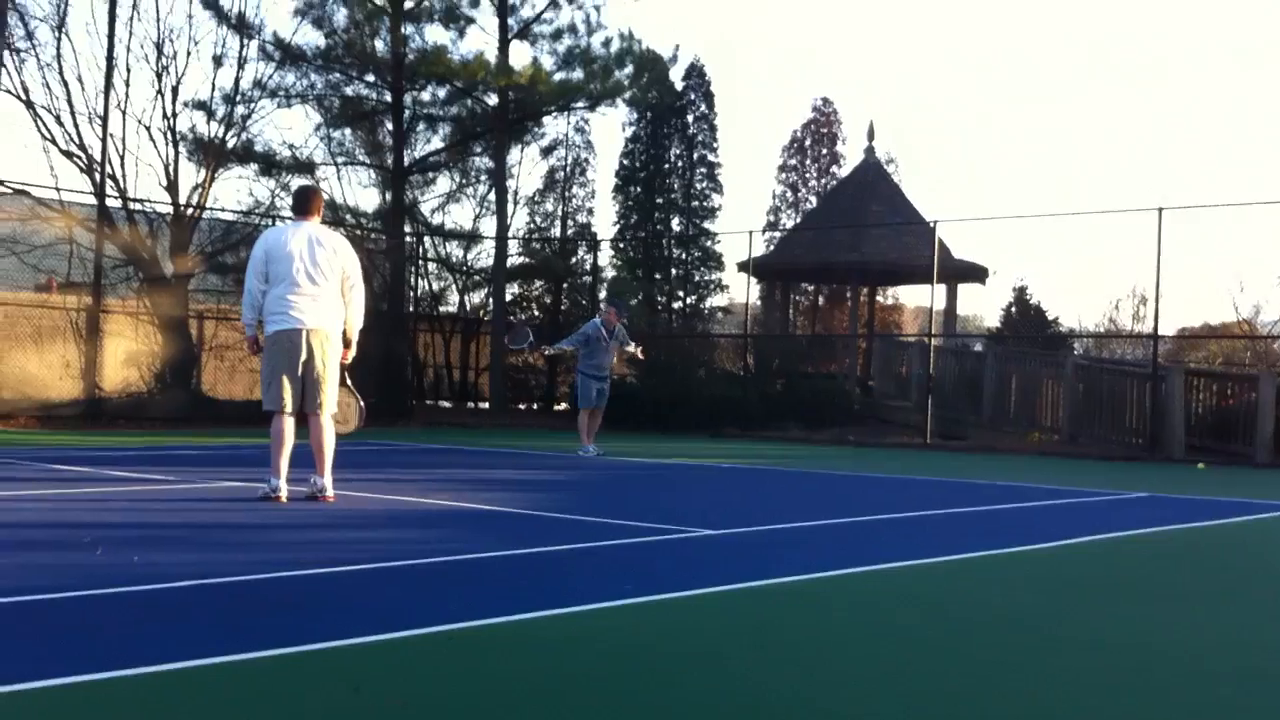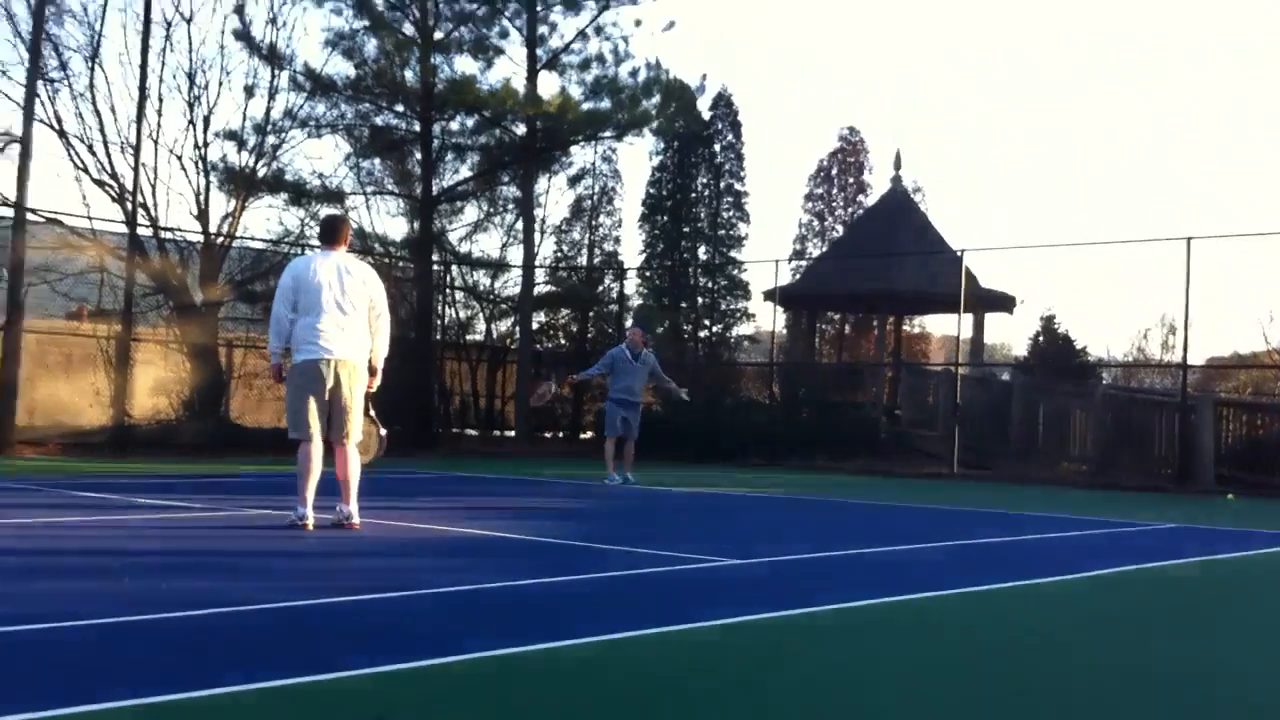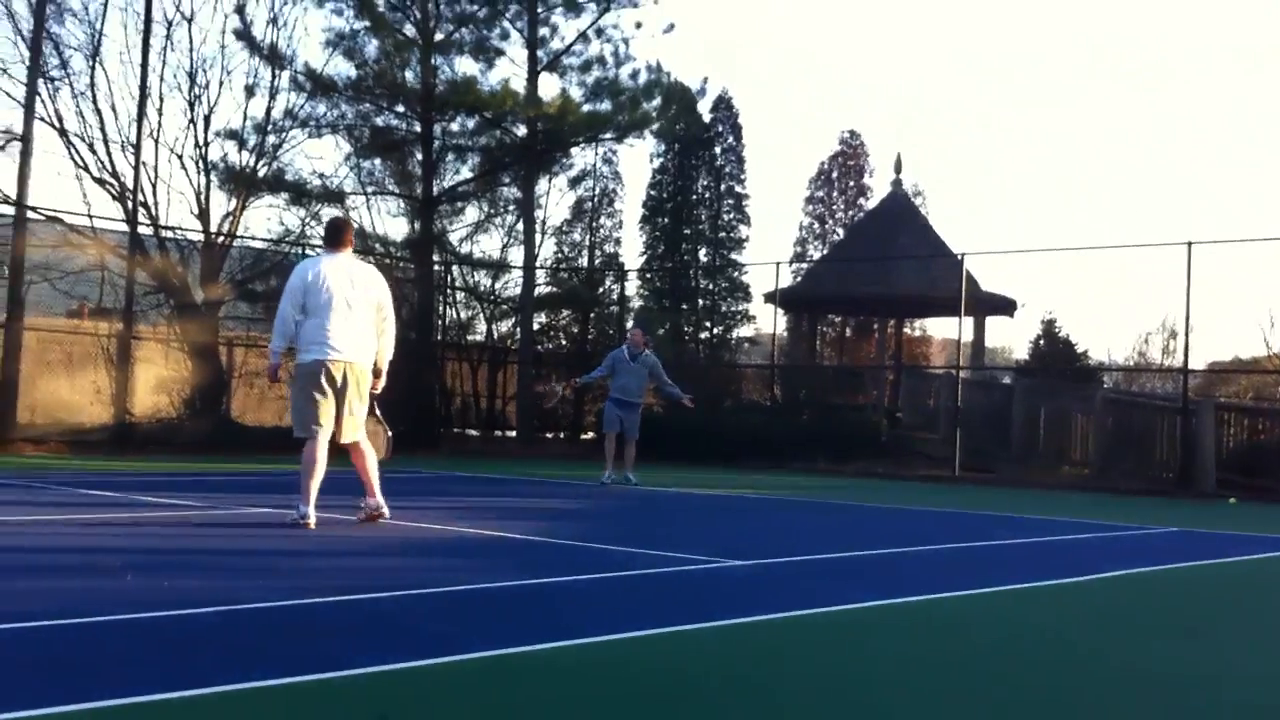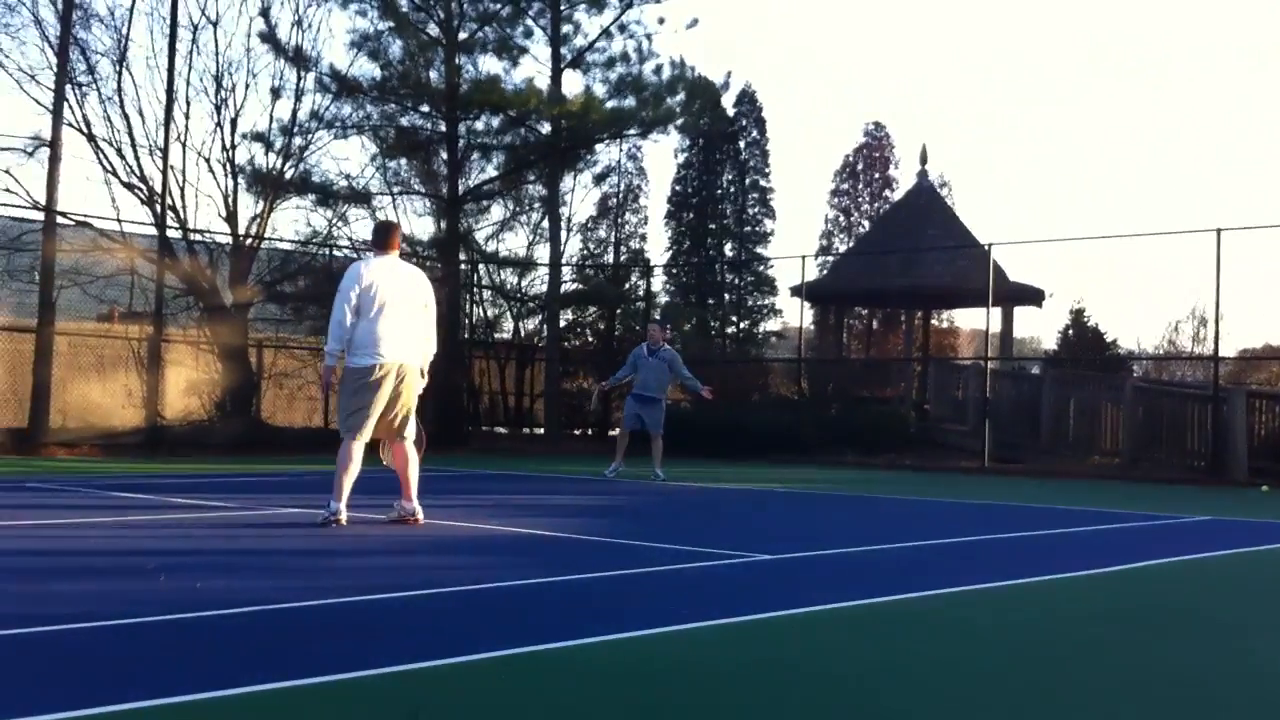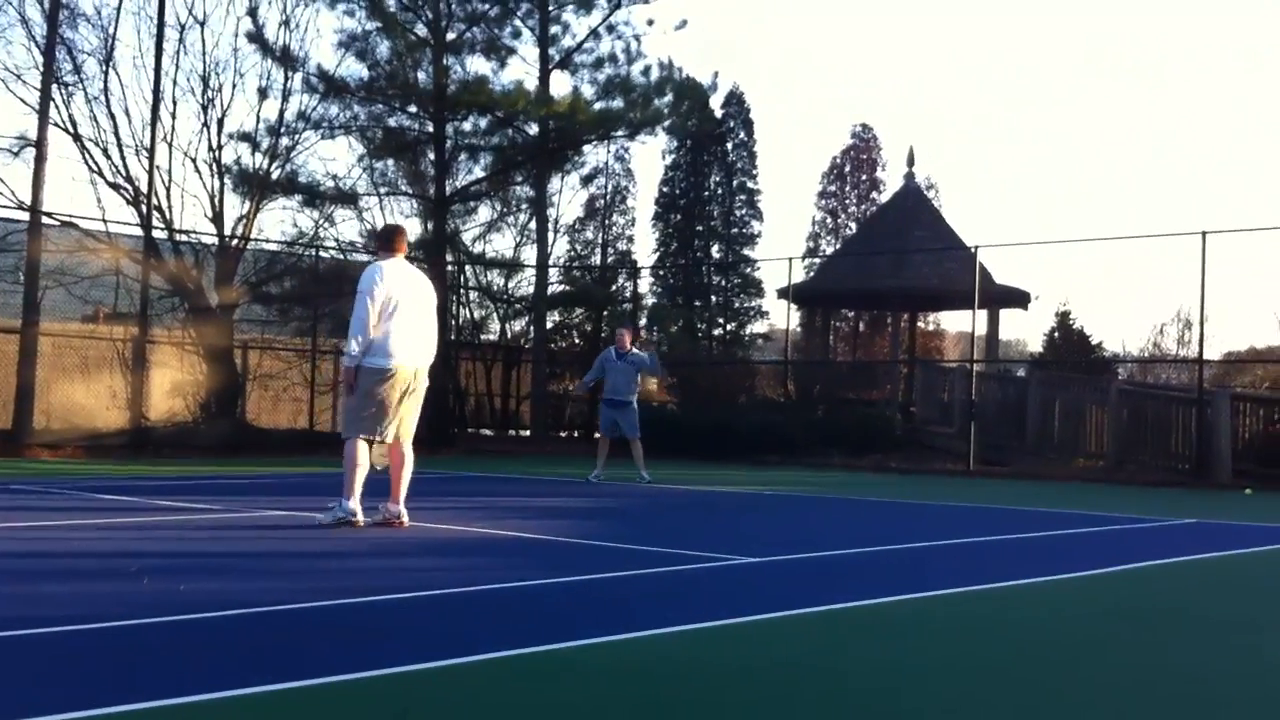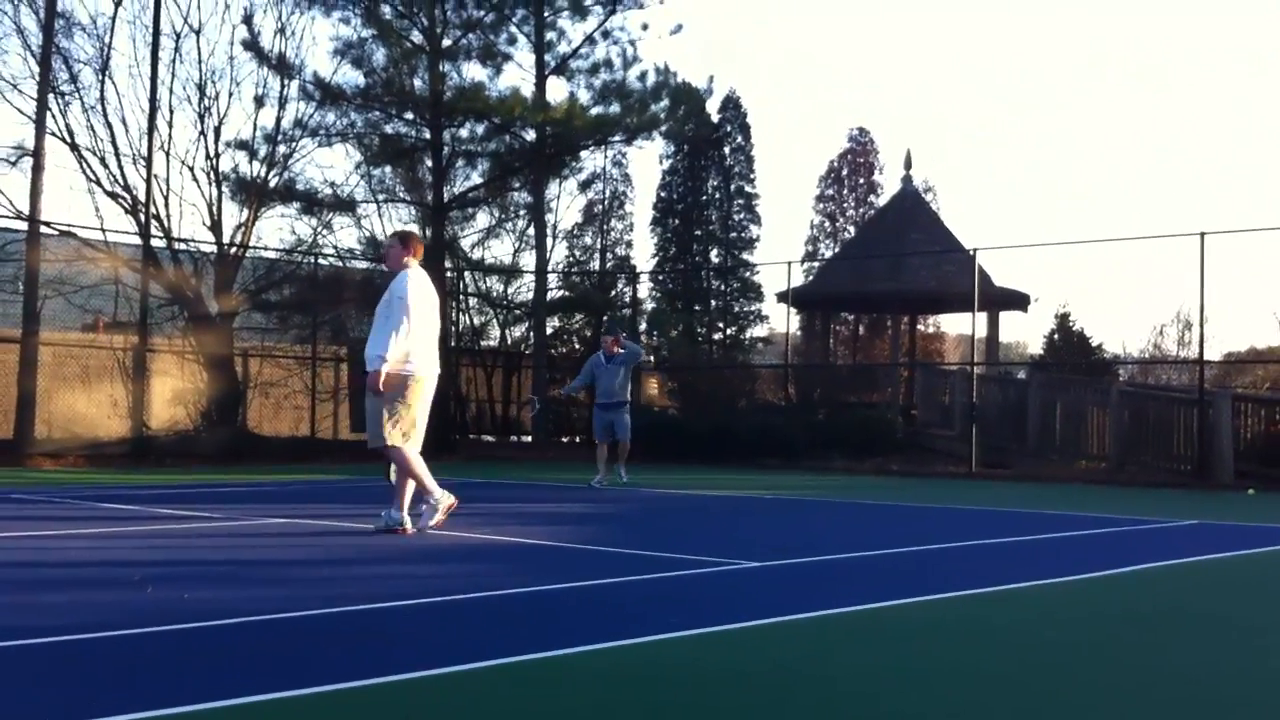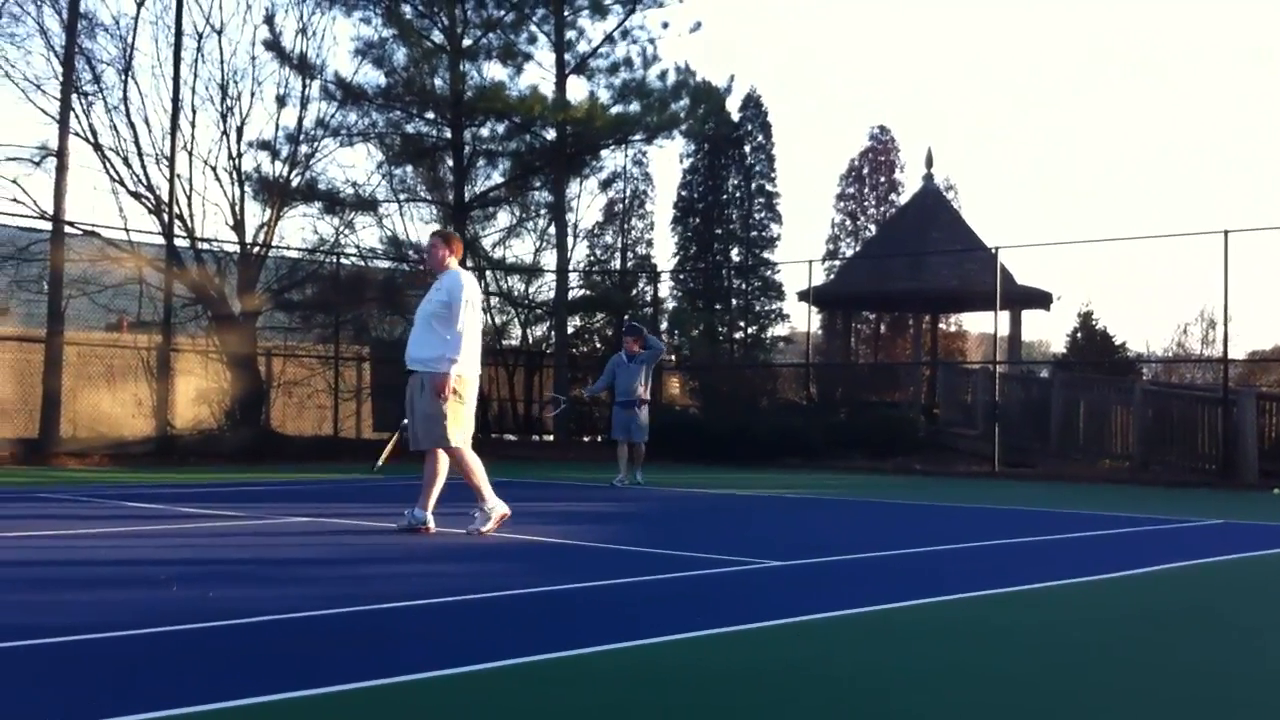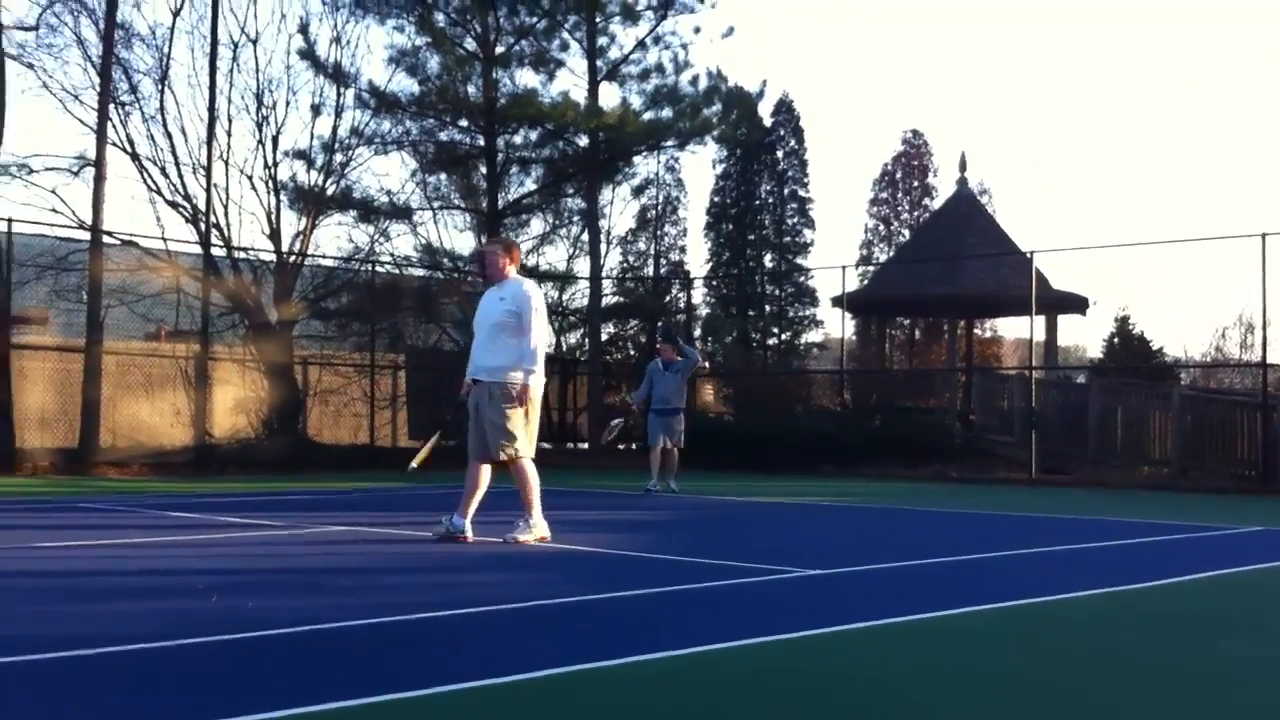
dt=0.3s
person 1, frame 1
left shoulder: (270, 239)
right shoulder: (338, 242)
left elbow: (254, 288)
right elbow: (354, 293)
left wrist: (250, 329)
right wrist: (352, 336)
left hip: (282, 332)
right hip: (325, 333)
left knee: (283, 411)
right knee: (320, 412)
left ankle: (277, 483)
right ankle: (323, 483)
person 1, frame 2
left shoulder: (298, 268)
right shoulder: (365, 272)
left elbow: (281, 316)
right elbow: (380, 323)
left wrist: (276, 357)
right wrist: (376, 365)
left hip: (310, 361)
right hip: (352, 363)
left knee: (311, 438)
right knee: (345, 441)
left ankle: (304, 511)
right ankle: (348, 508)
person 1, frame 3
left shoulder: (308, 269)
right shoulder: (372, 275)
left elbow: (287, 316)
right elbow: (386, 325)
left wrist: (275, 357)
right wrist: (381, 366)
left hip: (317, 362)
right hip: (358, 364)
left knee: (317, 437)
right knee: (355, 436)
left ankle: (306, 509)
right ankle: (375, 500)
person 1, frame 4
left shoulder: (360, 270)
right shoulder: (419, 277)
left elbow: (342, 320)
right elbow: (429, 327)
left wrist: (331, 361)
right wrist: (423, 365)
left hip: (368, 364)
right hip: (407, 366)
left knee: (353, 436)
right knee: (401, 438)
left ankle: (337, 506)
right ankle: (409, 505)
person 1, frame 5
left shoulder: (376, 272)
right shoulder: (423, 280)
left elbow: (363, 322)
right elbow: (431, 330)
left wrist: (350, 361)
right wrist: (423, 365)
left hip: (380, 366)
right hip: (415, 369)
left knee: (357, 434)
right knee: (400, 440)
left ankle: (350, 504)
right ankle: (395, 508)
person 1, frame 6
left shoulder: (406, 279)
right shoulder: (417, 282)
left elbow: (401, 327)
left wrist: (381, 366)
left hip: (399, 374)
right hip: (413, 374)
left knee: (392, 441)
right knee: (402, 444)
left ankle: (436, 496)
right ankle: (398, 514)
person 1, frame 7
left shoulder: (460, 281)
right shoulder: (440, 285)
left elbow: (464, 330)
left wrist: (449, 370)
right wrist: (431, 373)
left hip: (446, 377)
right hip: (426, 376)
left knee: (452, 444)
right knee: (434, 447)
left ankle: (491, 504)
right ankle: (422, 513)
person 1, frame 8
left shoulder: (526, 290)
right shoulder: (489, 296)
left elbow: (537, 338)
left wrist: (531, 378)
right wrist: (468, 378)
left hip: (511, 385)
right hip: (483, 385)
left knee: (517, 455)
right knee: (479, 456)
left ankle: (535, 521)
right ankle: (461, 522)
person 2, frame 1
left shoulder: (620, 331)
right shoulder: (591, 327)
left elbow: (627, 344)
right elbow: (572, 342)
left wrist: (635, 350)
right wrist: (554, 348)
left hip: (604, 377)
right hip: (587, 375)
left knee: (599, 411)
right knee: (586, 409)
left ankle: (590, 443)
right ankle: (584, 445)
person 2, frame 2
left shoulder: (649, 359)
right shoulder: (616, 353)
left elbow: (661, 379)
right elbow: (598, 369)
left wrist: (677, 390)
right wrist: (579, 377)
left hip: (634, 405)
right hip: (615, 402)
left knee: (630, 439)
right knee: (612, 437)
left ankle: (627, 473)
right ankle: (611, 474)
person 2, frame 3
left shoulder: (651, 360)
right shoulder: (617, 354)
left elbow: (664, 382)
right elbow: (601, 371)
left wrist: (680, 396)
right wrist: (582, 380)
left hip: (633, 406)
right hip: (614, 402)
left knee: (630, 440)
right knee: (610, 435)
left ankle: (628, 474)
right ankle: (608, 471)
person 2, frame 4
left shoulder: (670, 354)
right shoulder: (638, 351)
left elbow: (683, 375)
right elbow: (626, 371)
left wrist: (699, 387)
right wrist: (610, 383)
left hip: (655, 402)
right hip: (635, 398)
left knee: (656, 435)
right knee: (624, 430)
left ankle: (657, 470)
right ankle: (617, 463)
person 2, frame 5
left shoulder: (638, 357)
right shoulder: (606, 355)
left elbow: (653, 371)
right elbow: (594, 374)
left wrist: (653, 355)
right wrist: (580, 387)
left hip: (627, 405)
right hip: (608, 403)
left knee: (633, 438)
right knee: (604, 437)
left ankle: (642, 472)
right ankle: (599, 470)
person 2, frame 6
left shoulder: (626, 357)
right shoulder: (595, 360)
left elbow: (639, 353)
right elbow: (582, 380)
left wrist: (623, 342)
right wrist: (565, 391)
left hip: (621, 407)
right hip: (601, 407)
left knee: (624, 440)
right knee: (601, 442)
left ankle: (621, 466)
right ankle: (601, 475)
person 2, frame 7
left shoulder: (647, 358)
right shoulder: (616, 360)
left elbow: (661, 349)
right elbow: (604, 380)
left wrist: (646, 335)
right wrist: (590, 391)
left hip: (639, 406)
right hip: (620, 405)
left knee: (639, 442)
right knee: (622, 441)
left ankle: (637, 471)
right ankle: (623, 475)
person 2, frame 8
left shoulder: (683, 366)
right shoulder: (653, 366)
left elbow: (696, 359)
right elbow: (645, 387)
left wrist: (681, 345)
right wrist: (636, 402)
left hip: (675, 413)
right hip: (656, 412)
left knee: (672, 448)
right knee: (655, 446)
left ankle: (671, 480)
right ankle: (654, 481)
